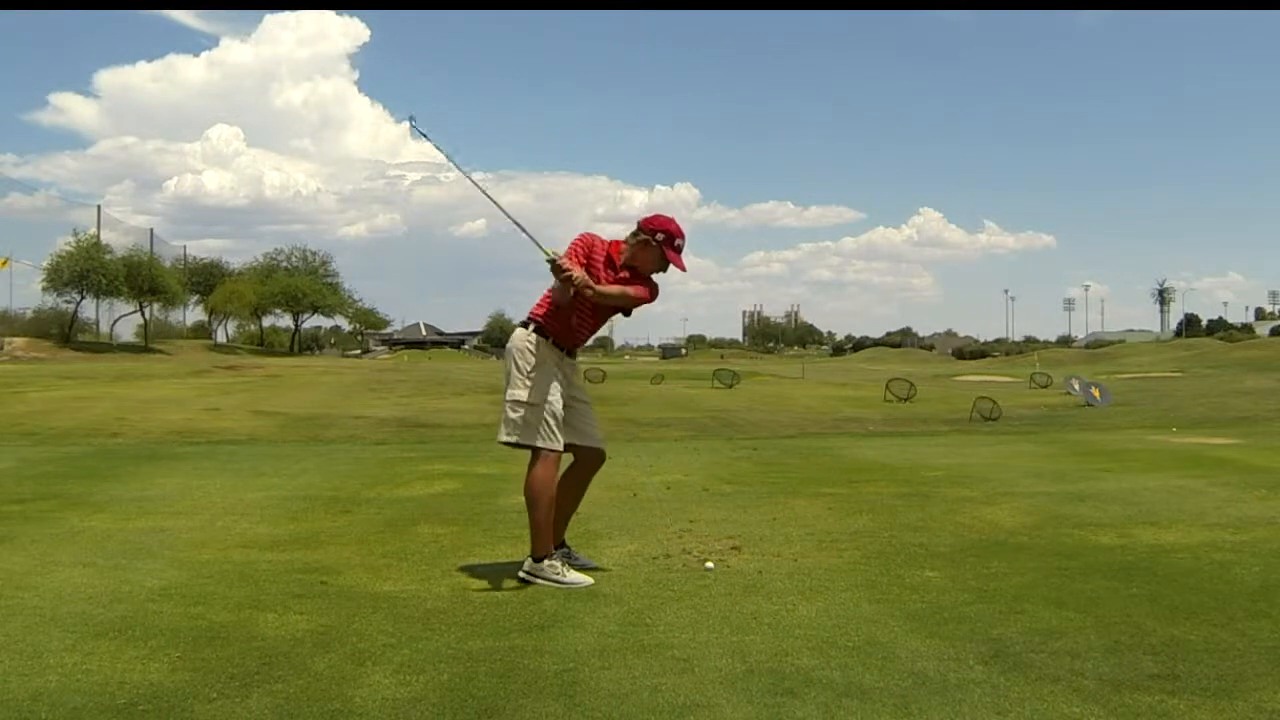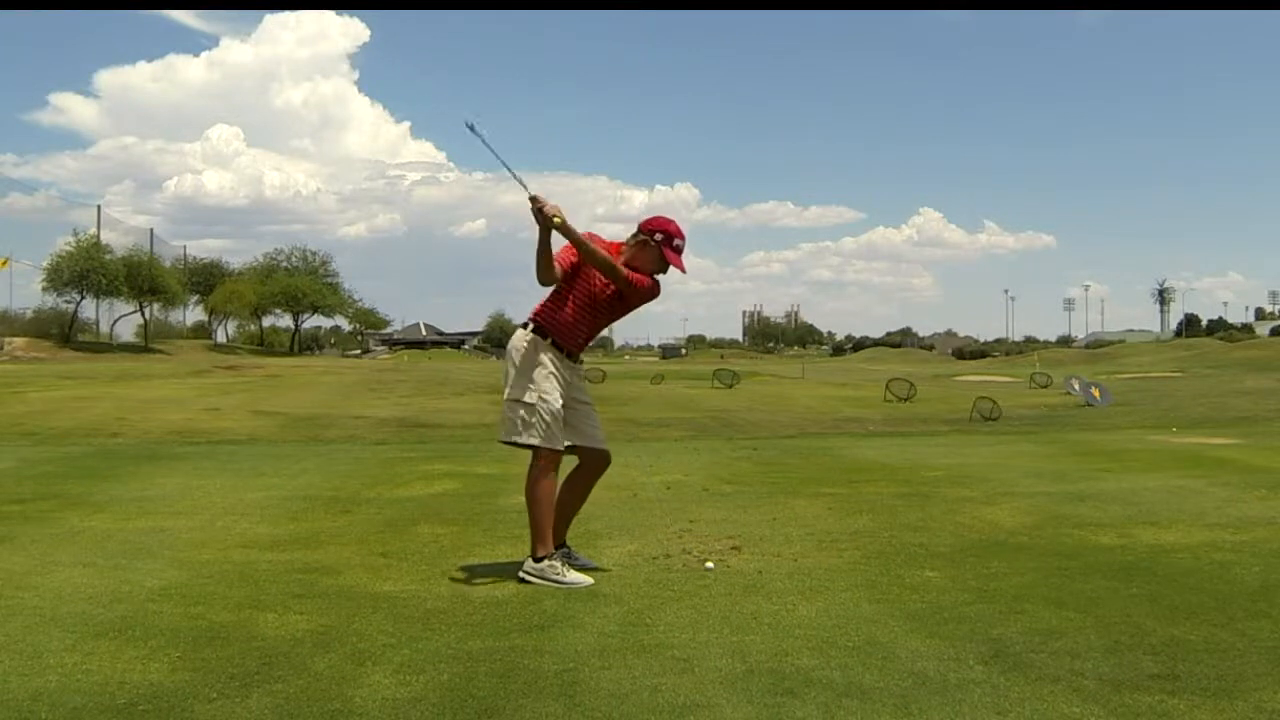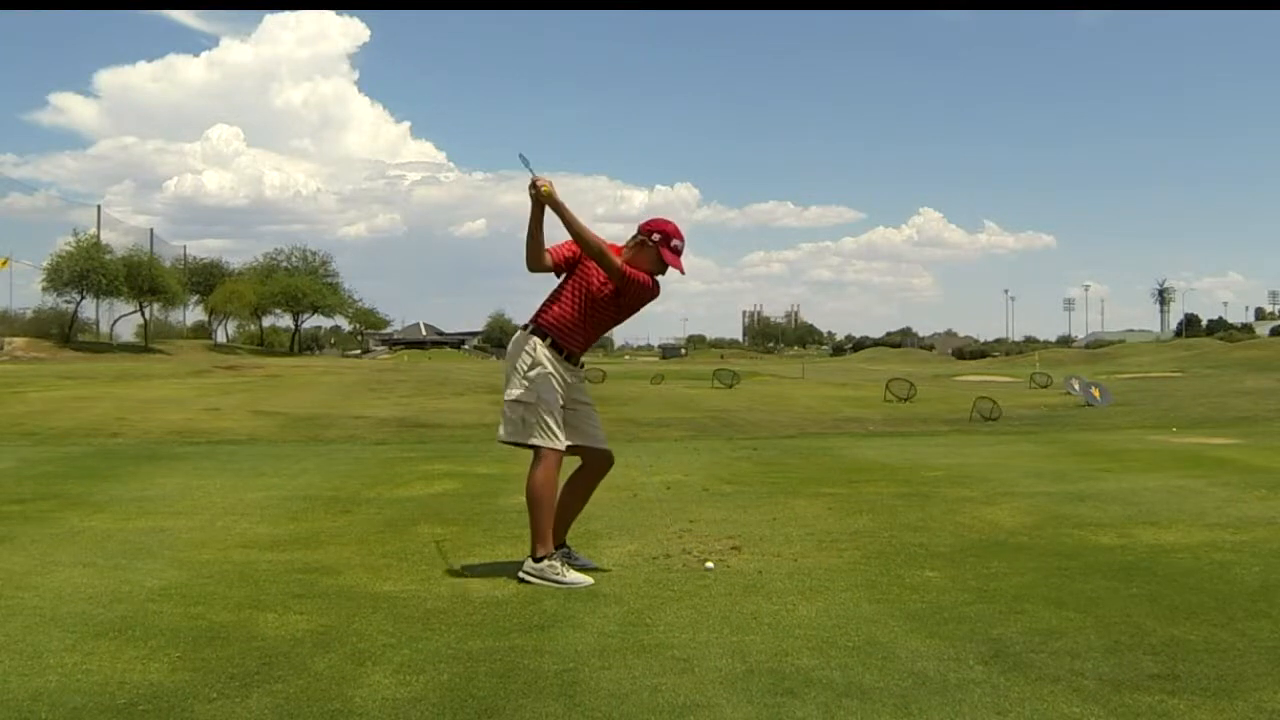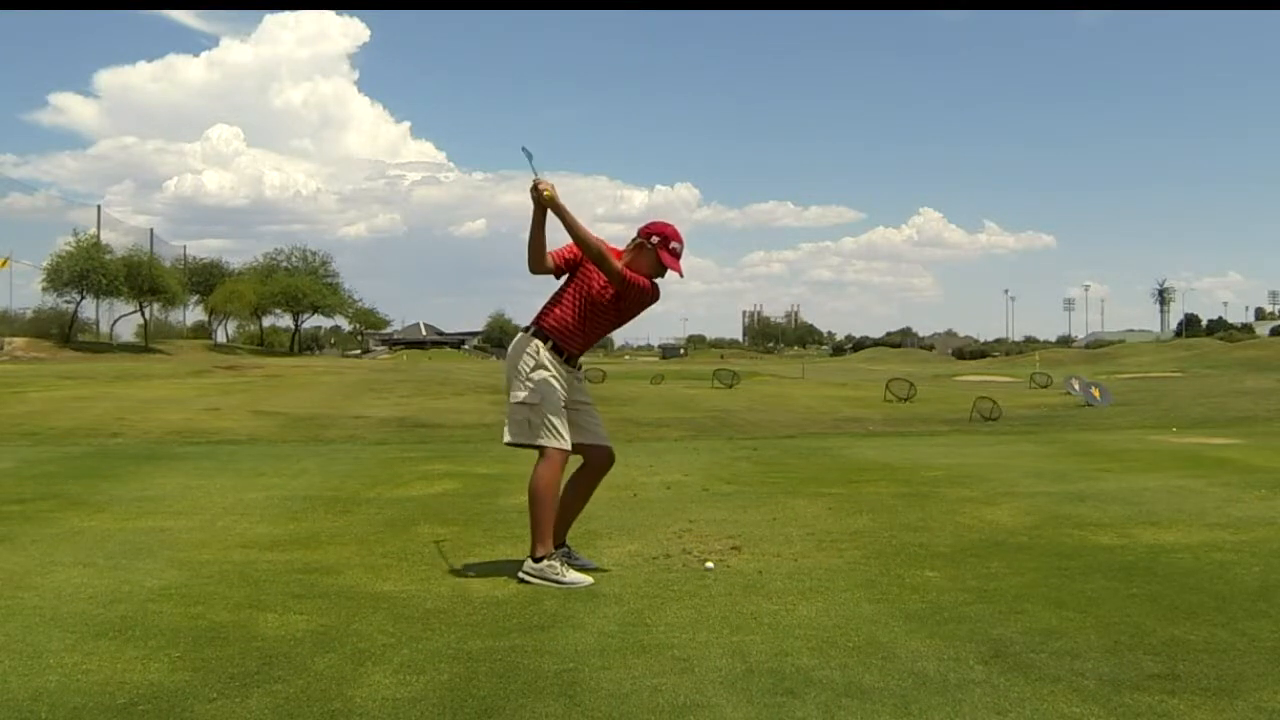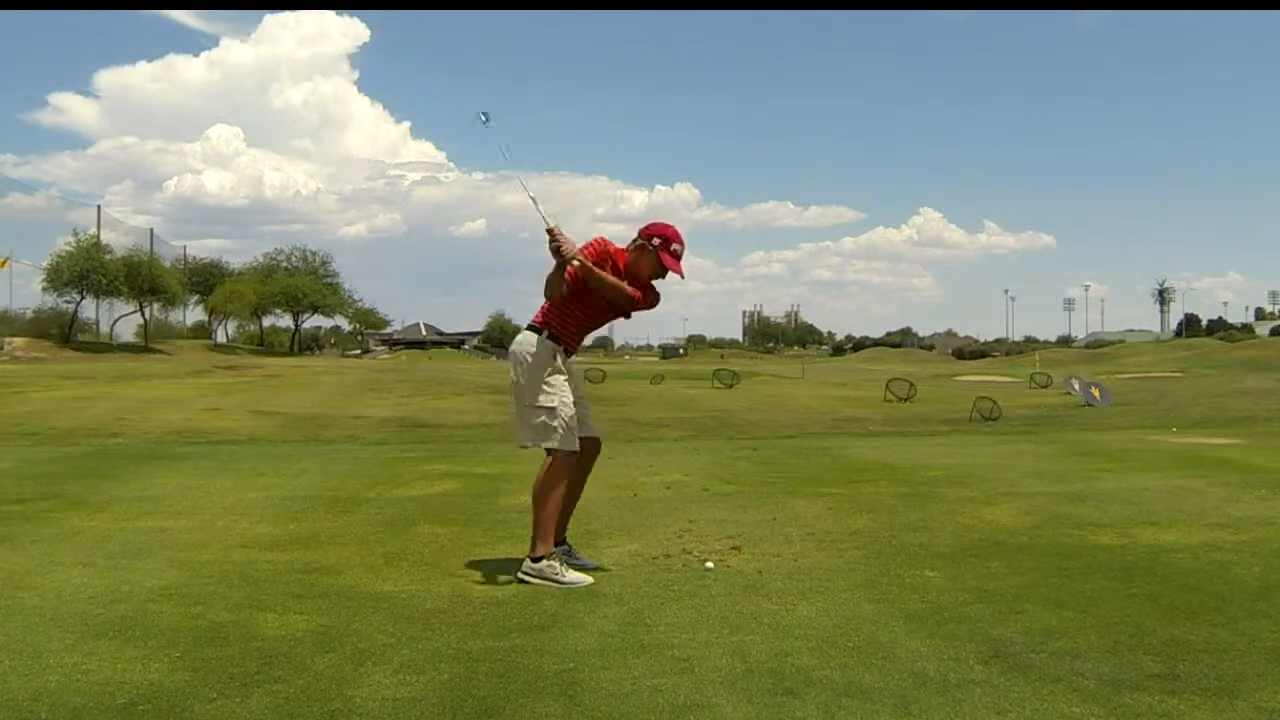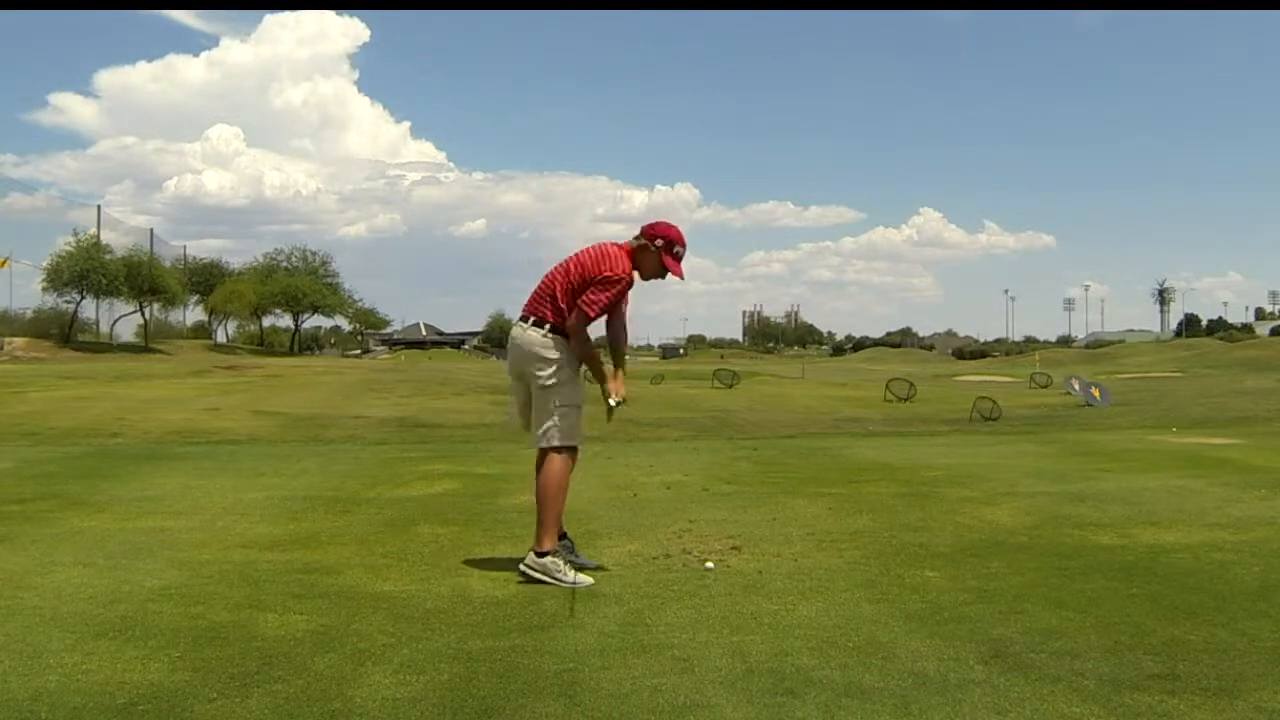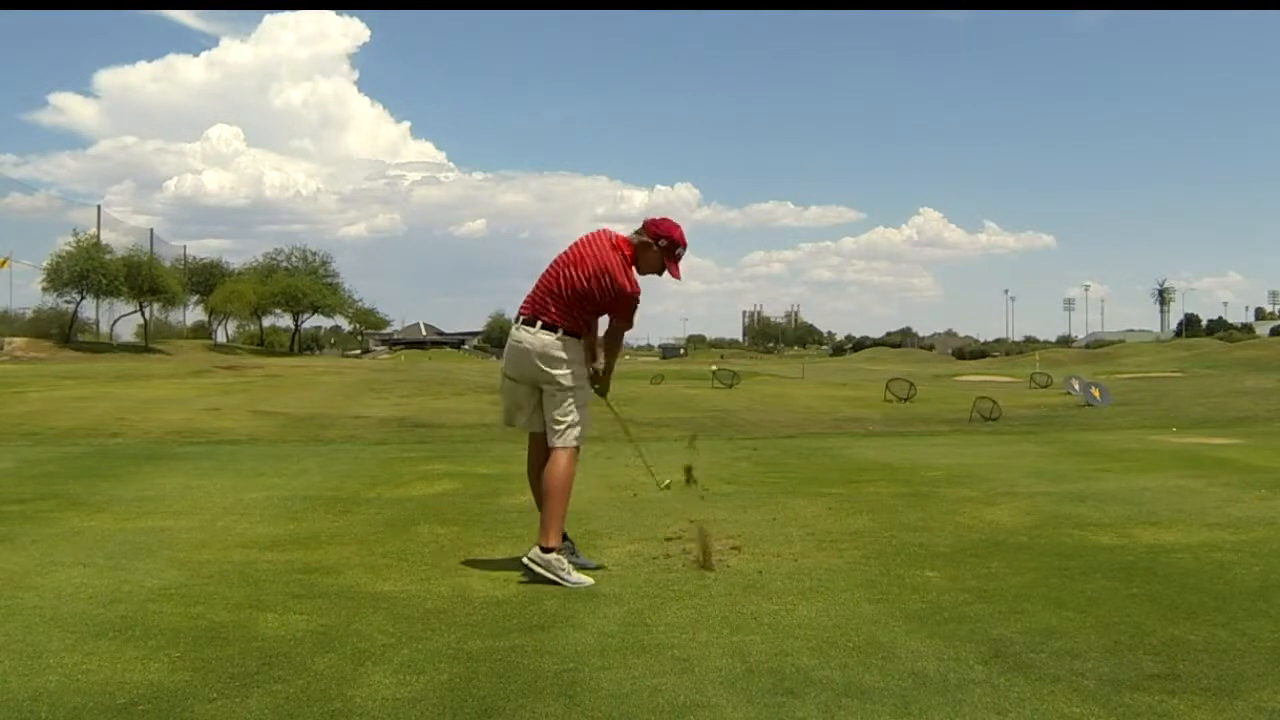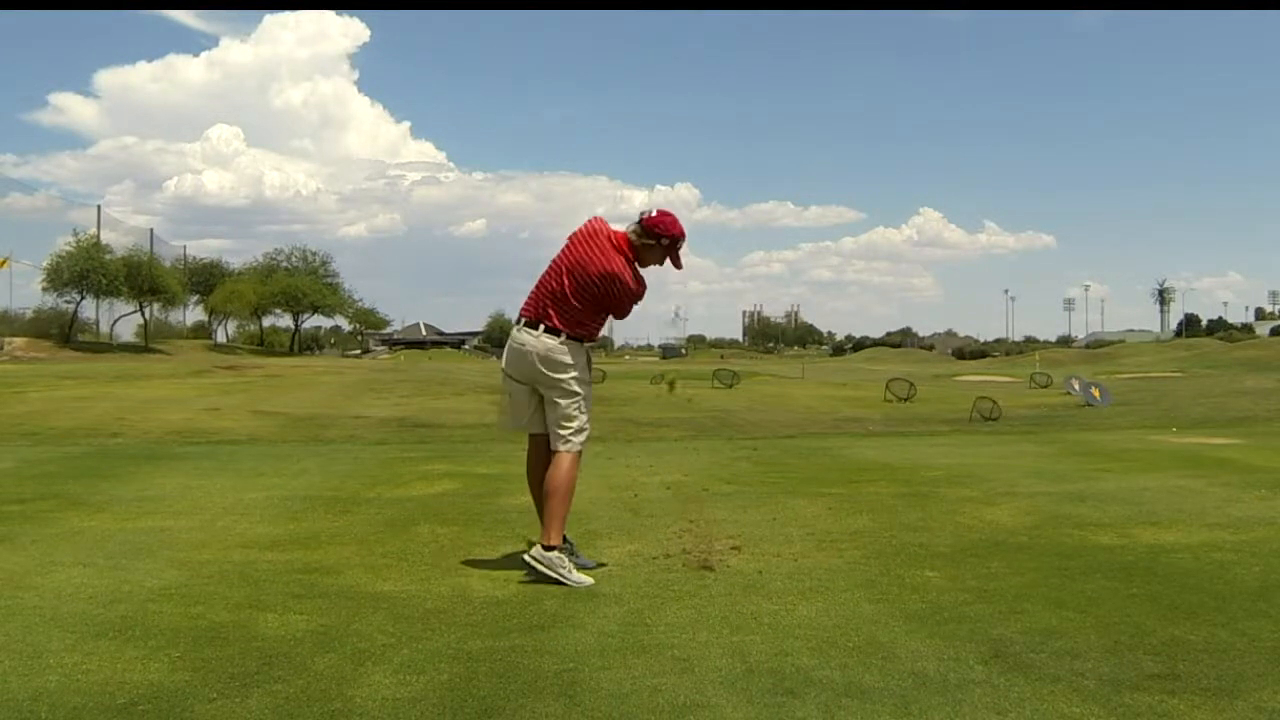
dt=0.1s
person 1, frame 1
left shoulder: (646, 286)
right shoulder: (590, 244)
left elbow: (620, 295)
right elbow: (560, 291)
left wrist: (590, 285)
right wrist: (568, 277)
left hip: (564, 361)
right hip: (534, 348)
left knee: (591, 455)
right knee: (547, 452)
left ankle: (554, 546)
right ankle: (539, 561)
person 1, frame 2
left shoulder: (647, 286)
right shoulder: (588, 245)
left elbow: (610, 271)
right elbow: (548, 277)
left wrist: (565, 227)
right wrist: (545, 229)
left hip: (568, 363)
right hip: (535, 347)
left knee: (597, 457)
right knee: (548, 450)
left ankle: (555, 544)
right ankle: (540, 559)
person 1, frame 3
left shoulder: (646, 288)
right shoulder: (587, 248)
left elbow: (604, 259)
right elbow: (536, 263)
left wrist: (557, 204)
right wrist: (538, 208)
left hip: (567, 367)
right hip: (535, 351)
left knee: (599, 459)
right knee: (549, 451)
left ankle: (555, 545)
right ankle: (540, 559)
person 1, frame 4
left shoulder: (646, 291)
right shoulder: (590, 251)
left elbow: (606, 264)
right elbow: (538, 266)
left wrist: (559, 208)
right wrist: (540, 211)
left hip: (566, 368)
right hip: (536, 352)
left knee: (601, 457)
right knee: (554, 451)
left ankle: (555, 545)
right ankle: (540, 558)
person 1, frame 5
left shoulder: (647, 296)
right shoulder: (601, 249)
left elbow: (616, 290)
right elbow: (553, 294)
left wrist: (580, 263)
right wrist: (565, 259)
left hip: (556, 356)
right hip: (540, 351)
left knee: (587, 446)
right knee: (563, 452)
left ankle: (554, 542)
right ankle: (540, 559)
person 1, frame 6
left shoulder: (609, 255)
right shoulder: (617, 274)
left elbow: (617, 321)
right elbow: (575, 328)
left wrist: (619, 374)
right wrist: (603, 379)
left hip: (528, 337)
right hip: (547, 346)
left knee: (551, 441)
right knee: (561, 447)
left ankle: (554, 539)
right ankle: (543, 554)
person 1, frame 7
left shoulder: (601, 237)
right shoulder: (627, 288)
right elbow: (615, 336)
left wrist: (595, 359)
right wrist: (606, 373)
left hip: (520, 337)
right hip: (557, 348)
left knee: (540, 440)
right knee: (564, 445)
left ankle: (553, 536)
right ankle: (548, 549)
person 1, frame 8
left shoulder: (594, 228)
right shoulder: (632, 285)
left hip: (521, 339)
right hip: (561, 351)
left knee: (539, 441)
right knee: (568, 447)
left ankle: (551, 538)
right ankle: (549, 547)
